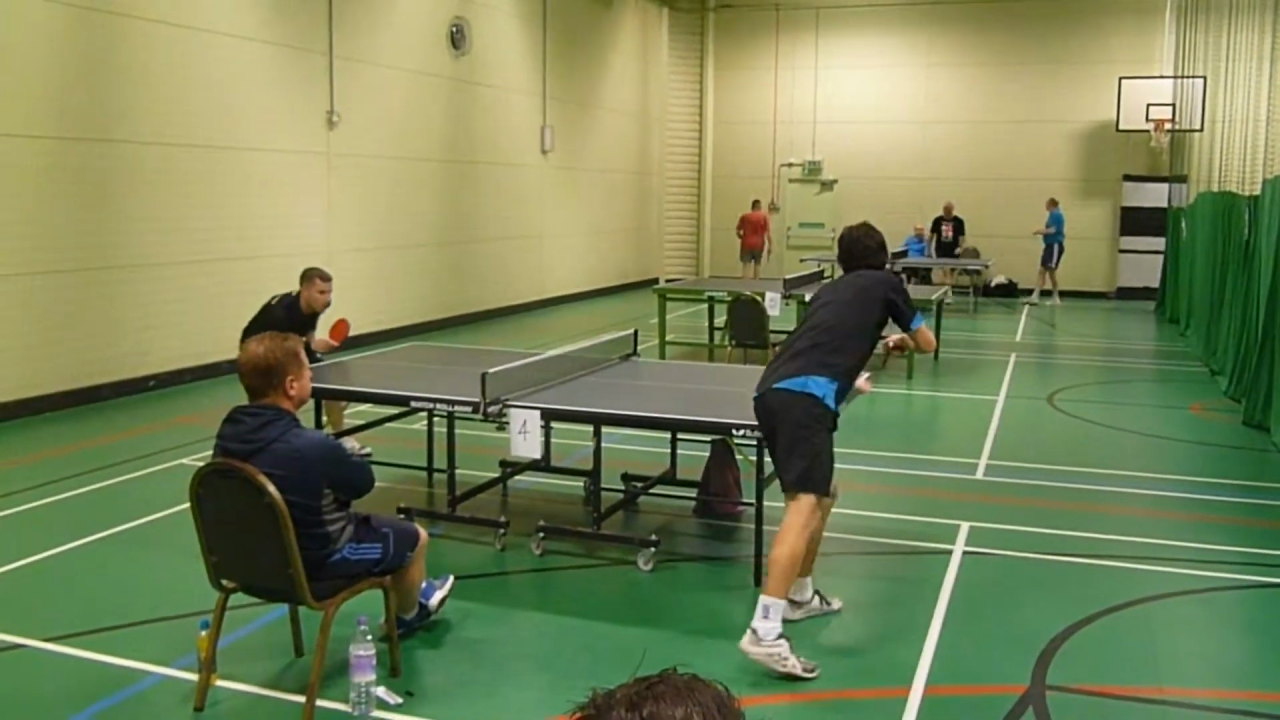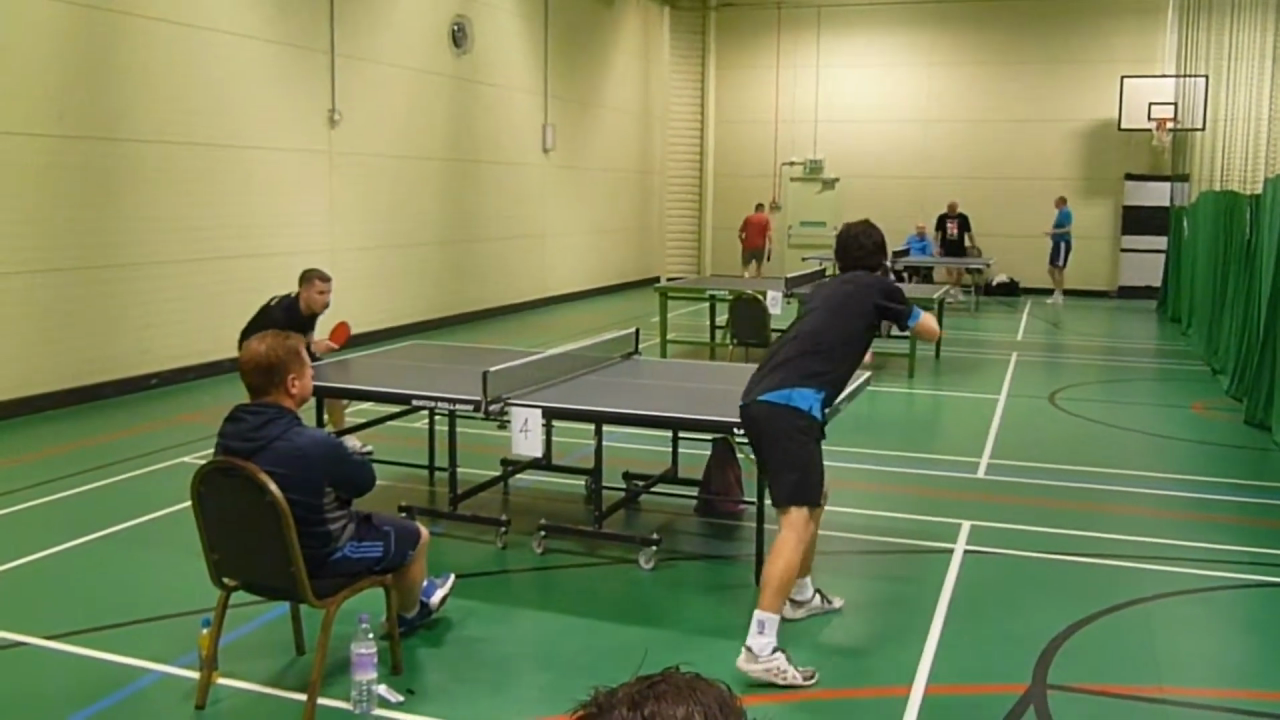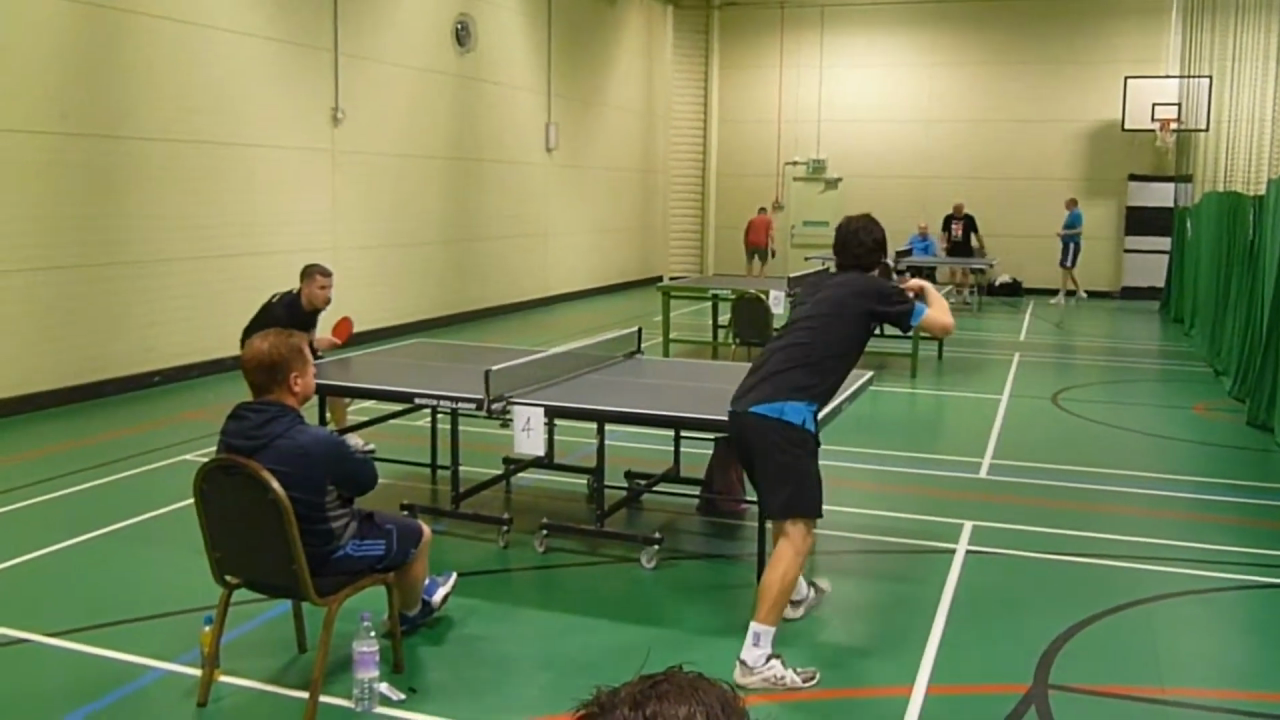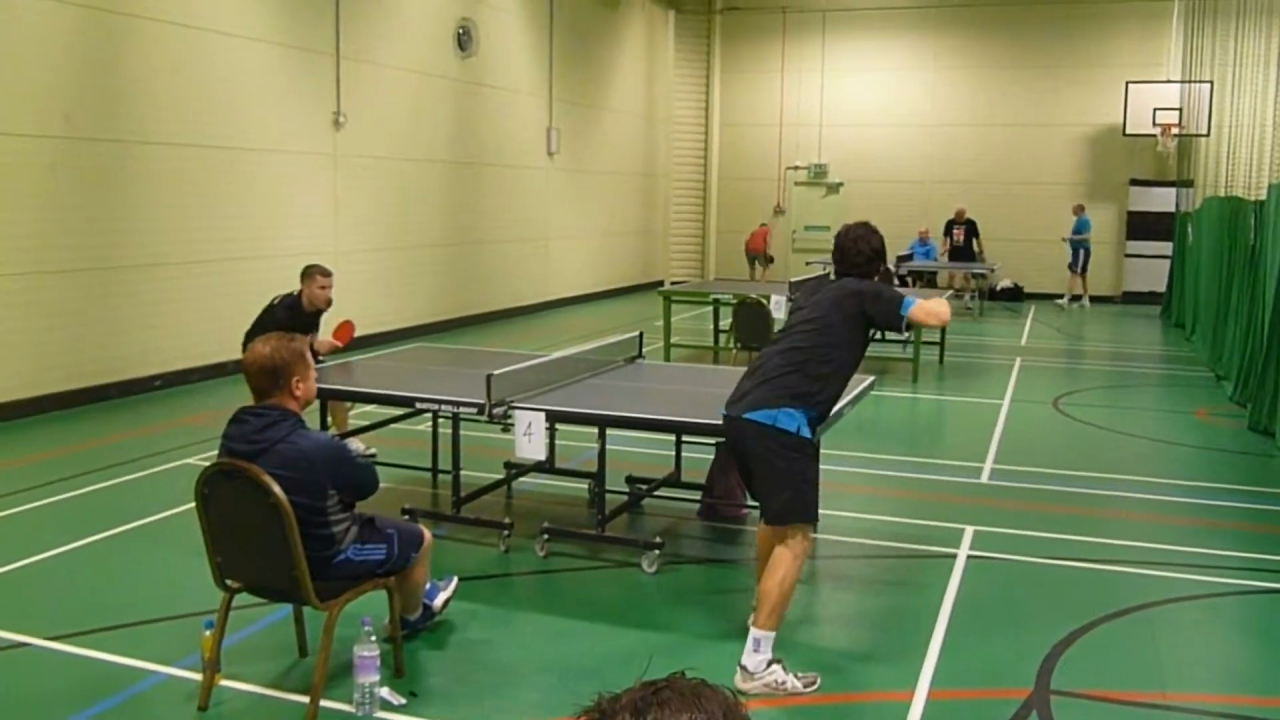
dt=0.2s
person 1, frame 1
left shoulder: (827, 291)
right shoulder: (886, 283)
right elbow: (927, 343)
left wrist: (852, 380)
right wrist: (903, 339)
left hip: (771, 391)
right hip: (804, 396)
left knee: (820, 497)
right knee: (804, 505)
left ankle: (800, 595)
right ankle: (765, 630)
person 1, frame 2
left shoulder: (823, 290)
right shoulder: (877, 286)
right elbow: (932, 332)
left wrist: (851, 356)
right wrist: (909, 313)
left hip: (757, 400)
right hip: (790, 406)
left knee: (810, 501)
right knee: (796, 519)
left ankle: (801, 594)
right ankle: (760, 646)
person 1, frame 3
left shoulder: (817, 289)
right shoulder: (871, 289)
right elbow: (943, 326)
right wrist: (928, 290)
left hip: (745, 408)
right hip: (782, 415)
left knee: (791, 513)
right knee: (796, 532)
left ankle: (796, 592)
right ankle: (755, 657)
person 1, frame 4
left shoulder: (814, 294)
right shoulder: (865, 294)
right elbow: (937, 316)
right wrist: (932, 302)
left hip: (739, 412)
right hip: (778, 421)
left knee: (776, 518)
right knee: (795, 538)
left ankle: (765, 607)
right ankle: (756, 663)
person 2, frame 1
left shoulder: (229, 432)
right shoulder: (312, 446)
right elbow: (363, 481)
right wrist: (348, 458)
right hip: (315, 559)
left knee: (352, 519)
right knee: (414, 537)
left ankle: (410, 591)
right ankle: (406, 615)
person 2, frame 2
left shoulder: (230, 430)
right shoulder: (313, 444)
right elbow: (365, 481)
right wrist: (349, 456)
right hip: (316, 559)
left knee: (356, 518)
right knee: (416, 535)
left ankle: (412, 589)
right ankle: (407, 614)
person 2, frame 3
left shoulder: (233, 428)
right shoulder: (315, 442)
right elbow: (367, 479)
right wrist: (350, 454)
right hip: (318, 557)
right knee: (418, 534)
left ankle: (414, 588)
right ankle: (409, 611)
person 2, frame 4
left shoulder: (234, 433)
right shoulder: (317, 447)
right elbow: (368, 484)
right wrist: (352, 458)
right hip: (319, 561)
left knee: (360, 520)
right knee: (419, 538)
left ankle: (414, 592)
right ankle: (410, 615)
